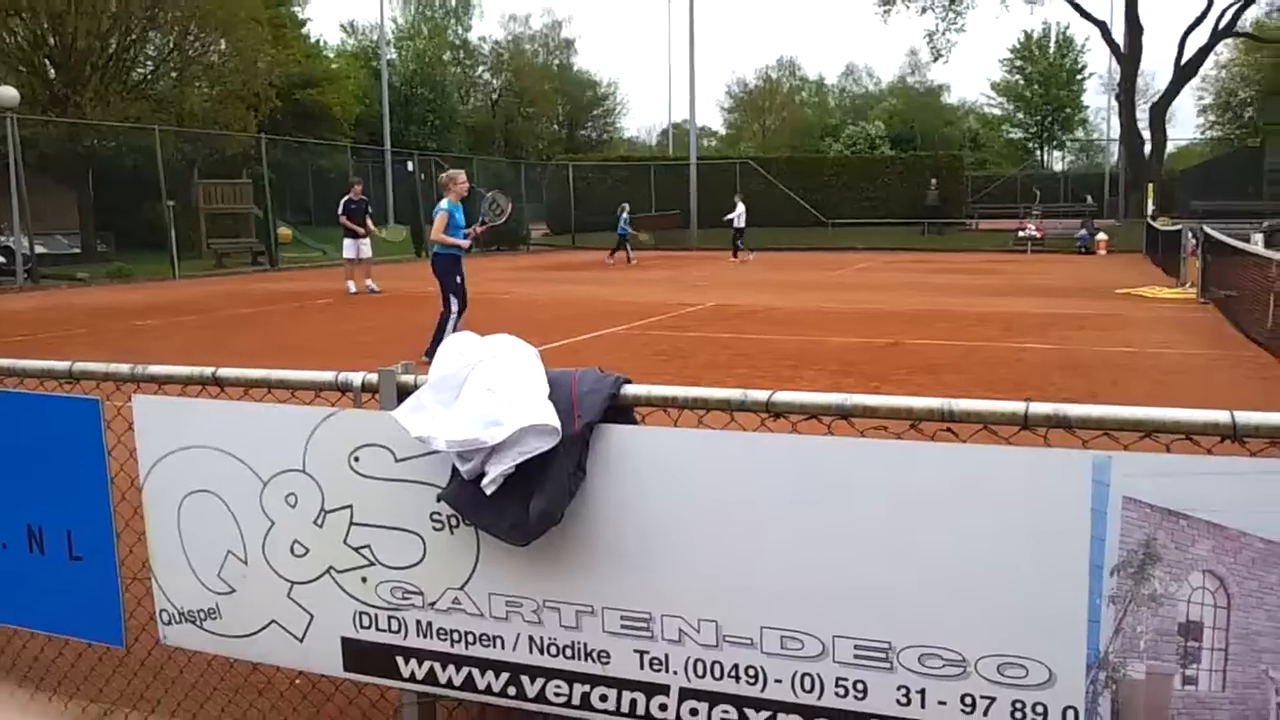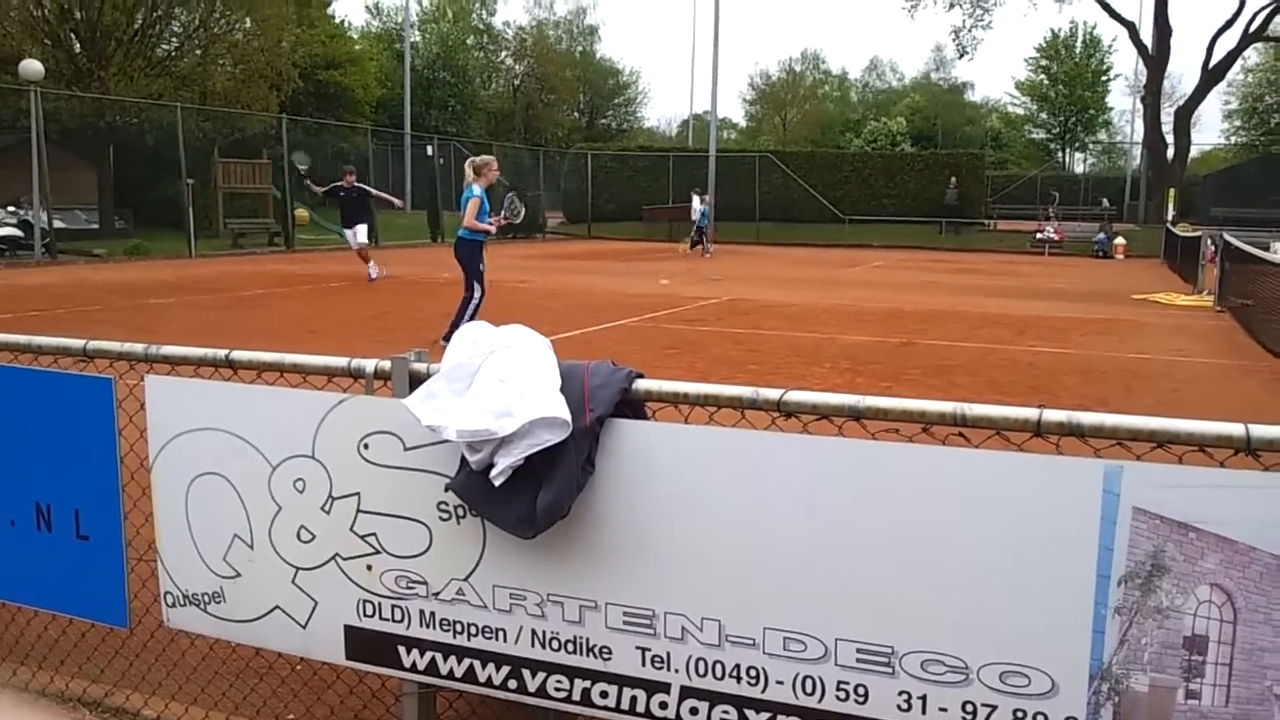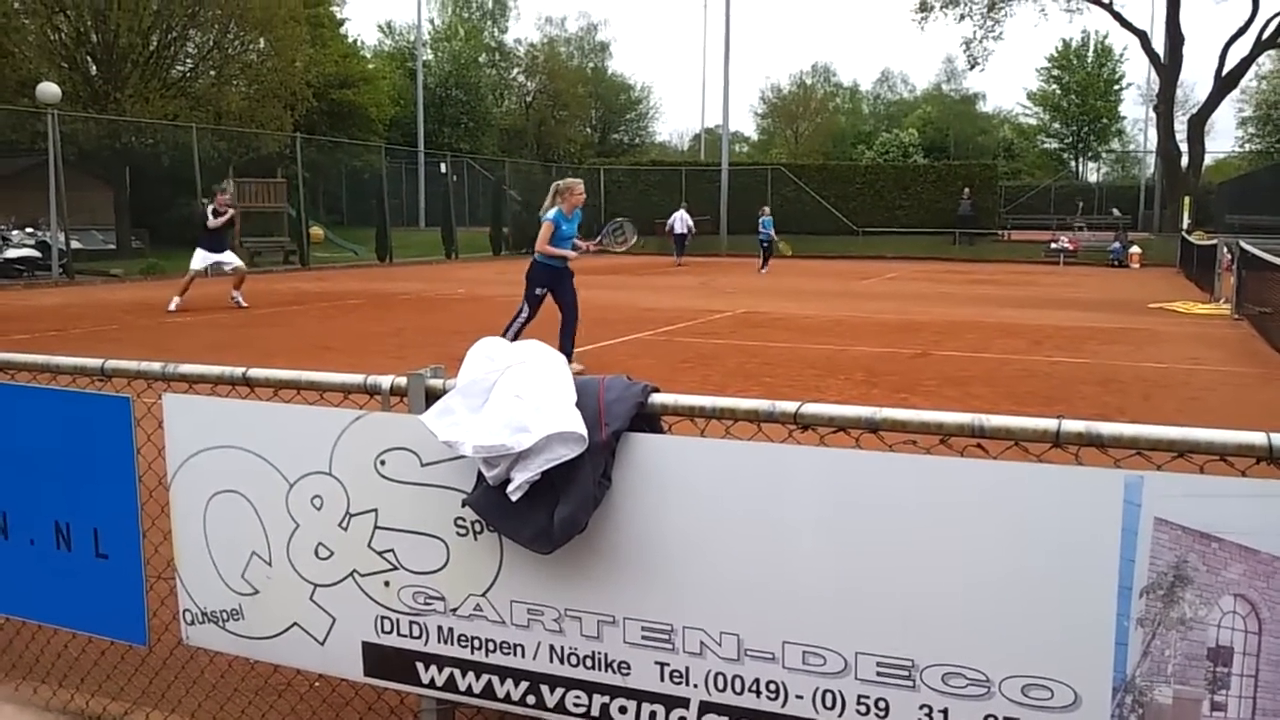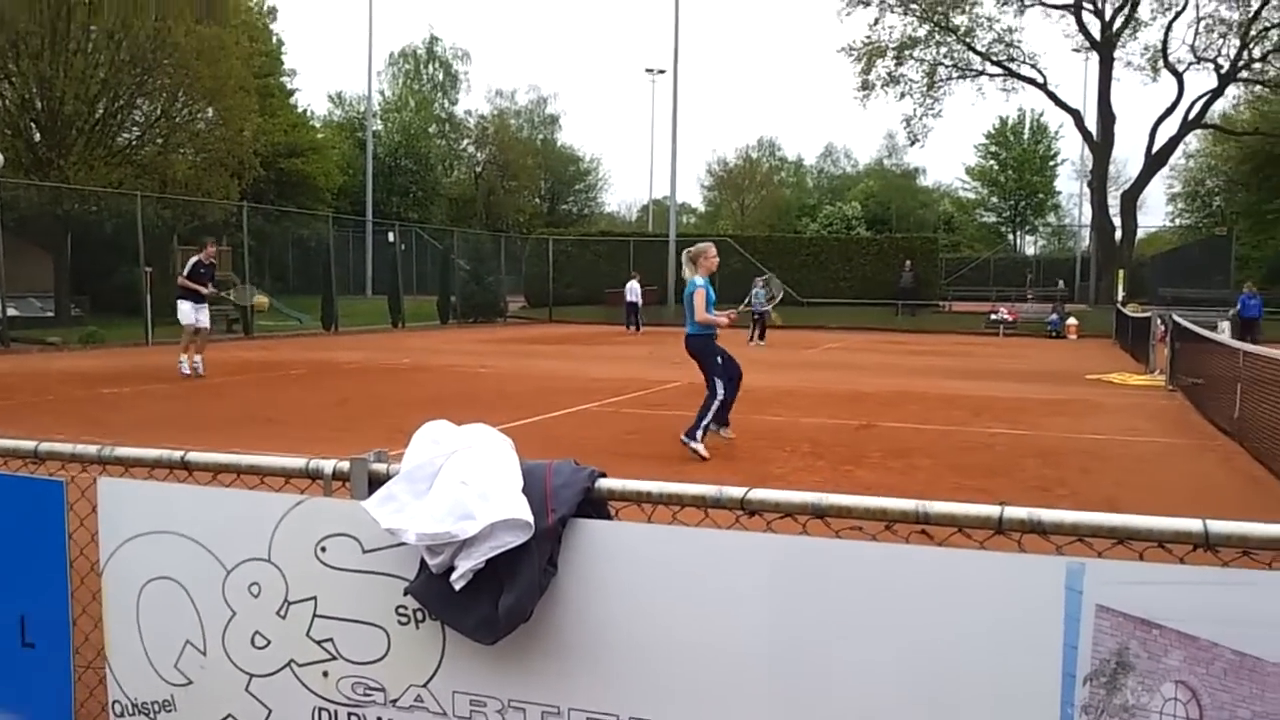
dt=1s
person 1, frame 1
left shoulder: (458, 206)
right shoulder: (445, 207)
right elbow: (435, 237)
left wrist: (470, 232)
right wrist: (460, 242)
left hip: (453, 260)
right hip: (444, 261)
left knee: (460, 305)
right knee: (452, 308)
right ankle: (434, 353)
person 1, frame 2
left shoulder: (478, 190)
right shoulder: (476, 192)
right elbow: (468, 222)
left wrist: (490, 221)
right wrist: (488, 228)
left hip: (472, 246)
right hip: (468, 246)
left knee: (476, 292)
right knee: (474, 293)
right ankle: (452, 337)
person 1, frame 3
left shoulder: (576, 215)
right shoulder: (553, 216)
right elbow: (540, 247)
left wrist: (581, 245)
right wrist: (566, 253)
left hip: (561, 271)
right hip: (542, 270)
left knee: (571, 314)
right knee: (527, 313)
left ankle: (566, 359)
person 1, frame 4
left shoulder: (703, 281)
right shoulder: (698, 284)
right elbow: (700, 317)
left wrist: (722, 315)
right wrist: (720, 321)
left hip: (706, 340)
right hip: (700, 341)
left knee: (735, 374)
right knee: (718, 391)
left ankle: (718, 422)
right ankle: (694, 435)
